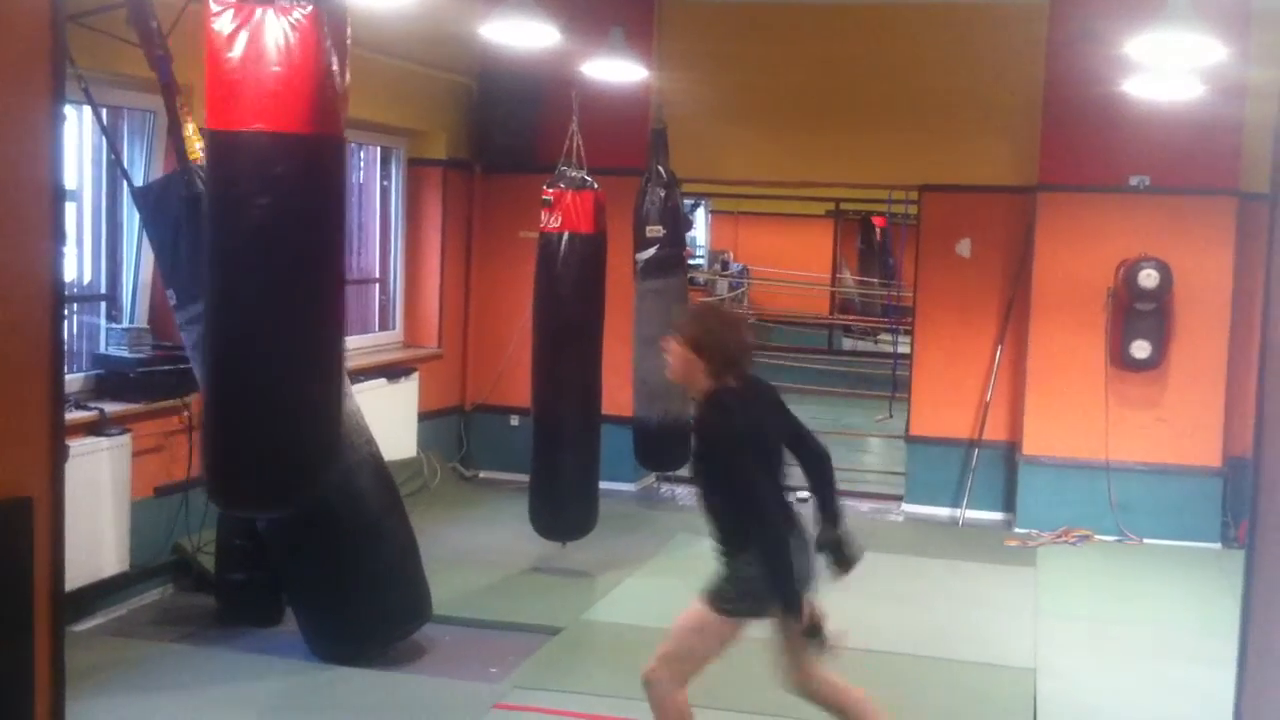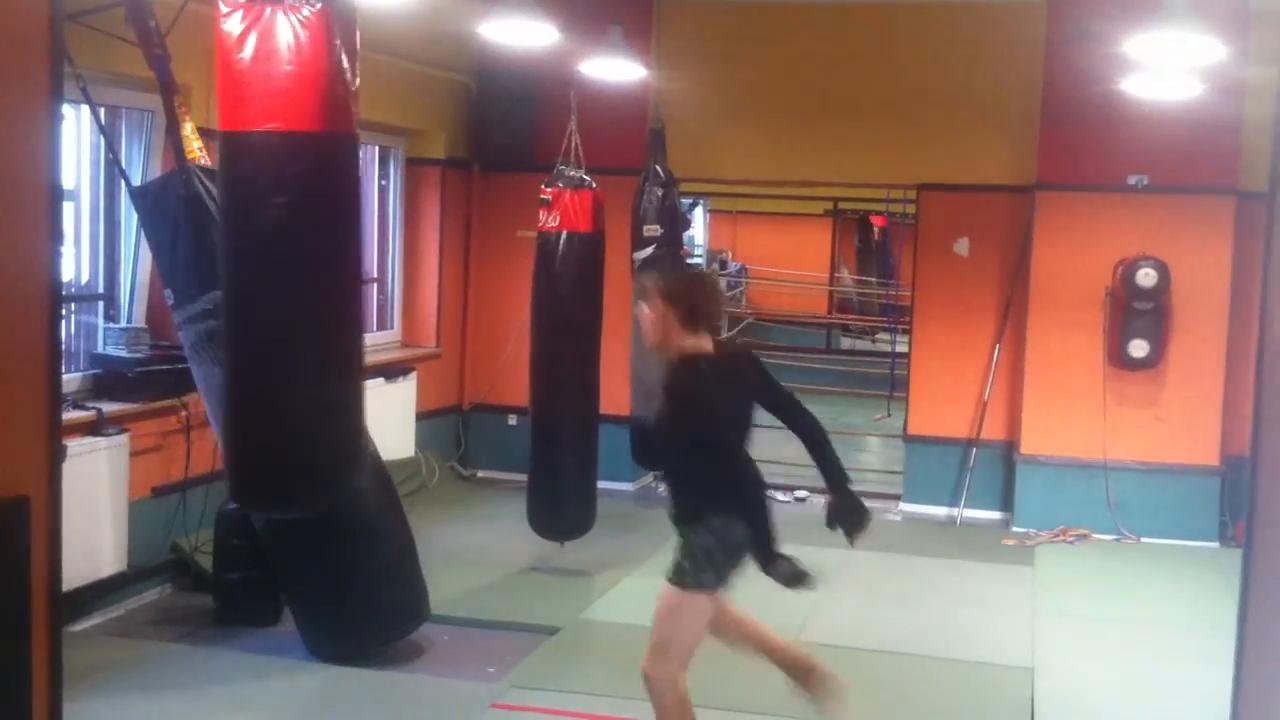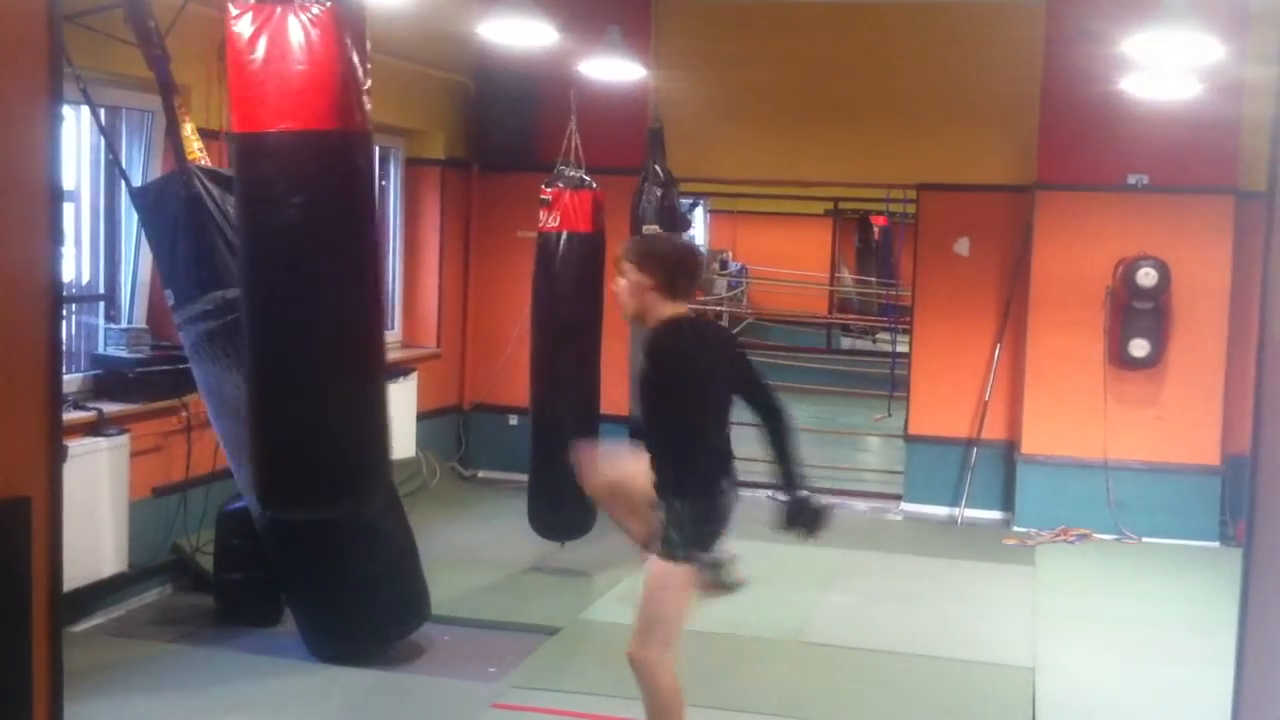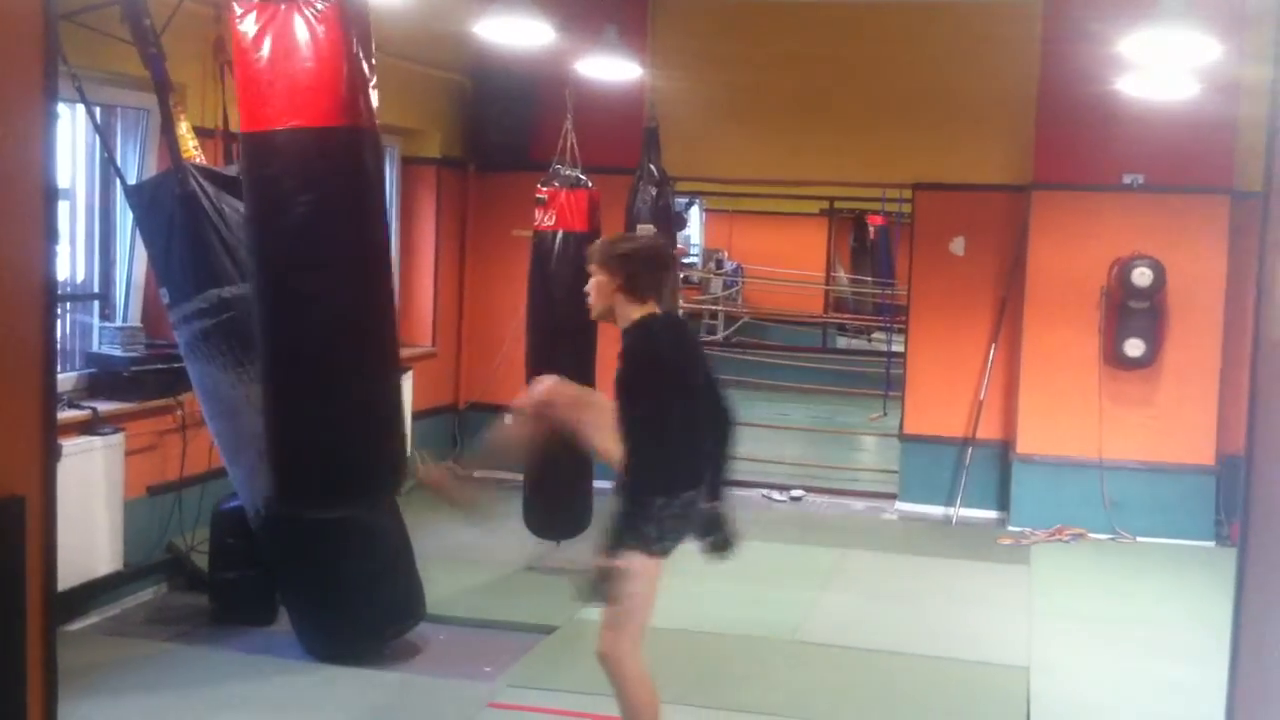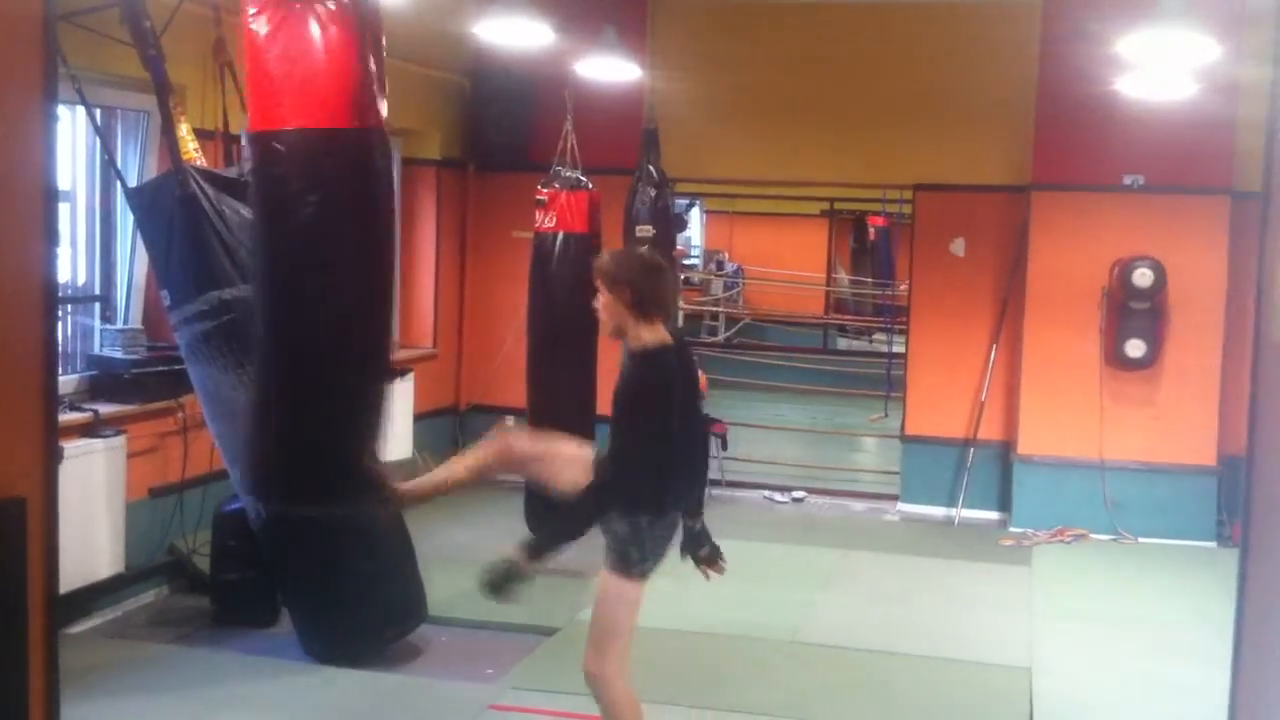
dt=0.1s
person 1, frame 1
left shoulder: (717, 423)
right shoulder: (754, 393)
left elbow: (764, 510)
right elbow: (815, 456)
left wrist: (793, 609)
right wrist: (830, 526)
left hip: (754, 566)
right hip: (789, 551)
left knee: (661, 678)
right knee: (811, 681)
person 1, frame 2
left shoulder: (686, 385)
right shoulder: (735, 362)
left elbow: (732, 465)
right elbow: (804, 423)
left wrist: (767, 553)
right wrist: (840, 490)
left hip: (711, 530)
right hip: (736, 518)
left knee: (660, 671)
right knee: (705, 614)
right ankle: (803, 668)
person 1, frame 3
left shoulder: (666, 348)
right shoulder: (706, 332)
left elbow: (683, 451)
right elbow: (768, 407)
right wrist: (792, 487)
left hip: (690, 503)
right hip: (709, 477)
left knee: (645, 654)
right knee: (594, 467)
right ankle: (692, 569)
person 1, frame 4
left shoulder: (645, 346)
right shoulder: (673, 333)
left elbow: (647, 458)
right elbow: (718, 418)
left wrist: (614, 552)
right wrist: (709, 501)
left hip: (662, 506)
left knee: (618, 651)
right knee: (547, 392)
person 1, frame 5
left shoulder: (646, 376)
right shoulder: (674, 358)
left elbow: (610, 485)
right elbow: (696, 445)
left wrist: (530, 556)
right wrist: (695, 525)
left hip: (641, 524)
right hip: (631, 495)
left knee: (604, 668)
right knee: (510, 442)
right ankle: (412, 489)
